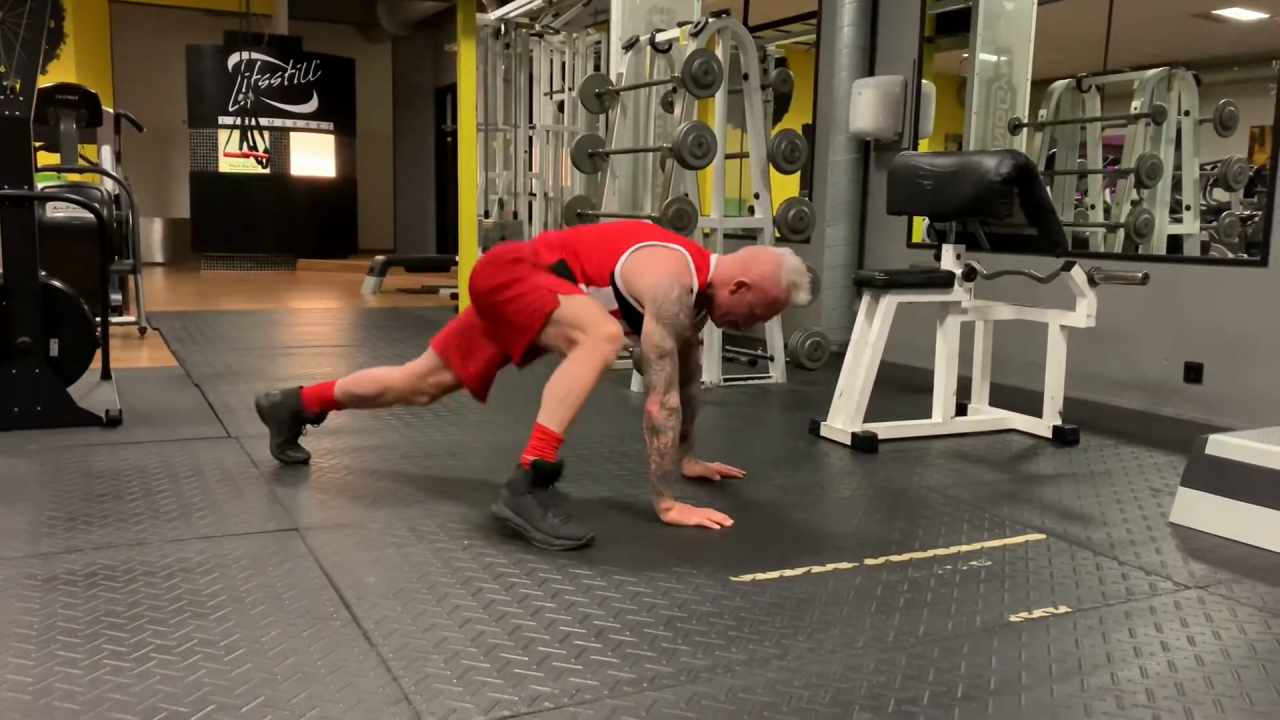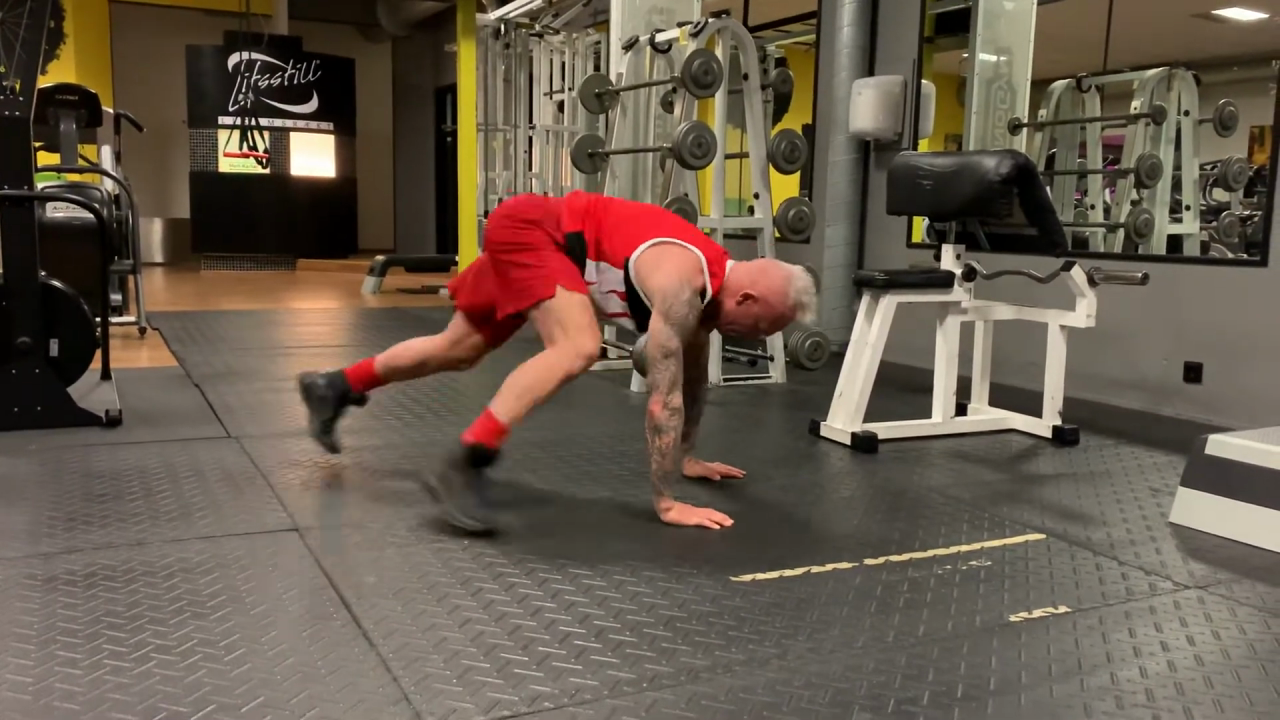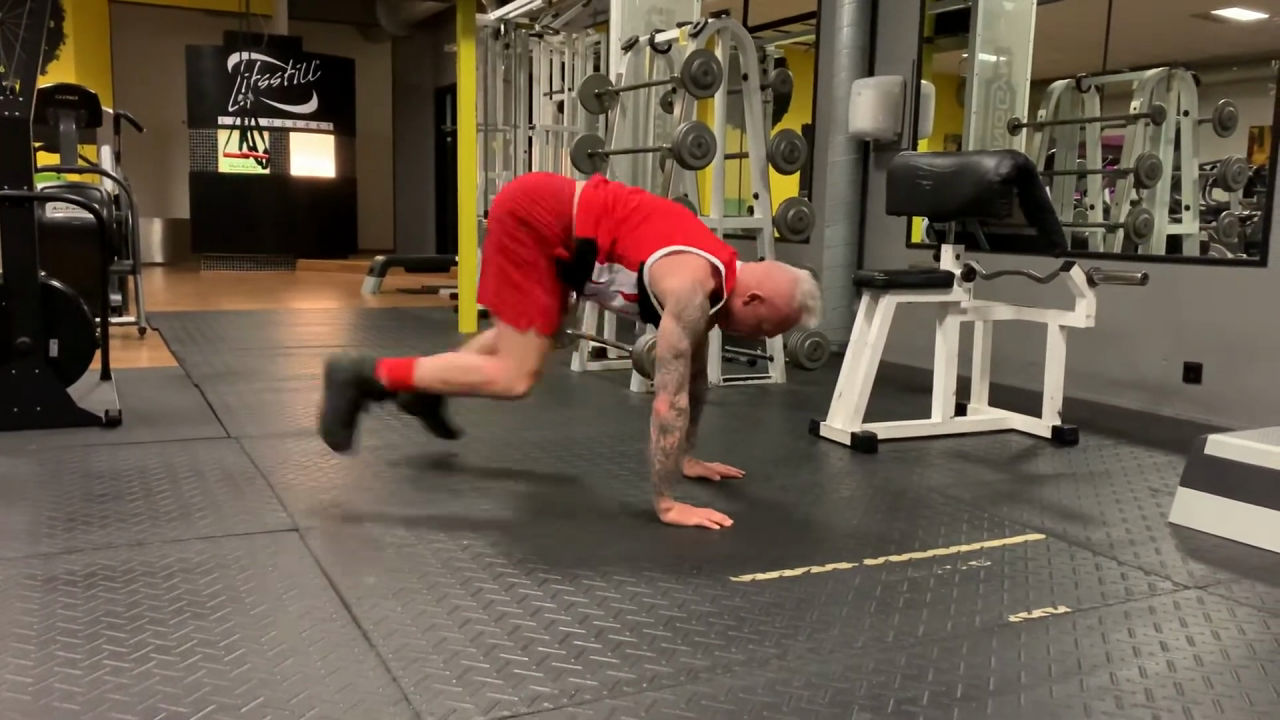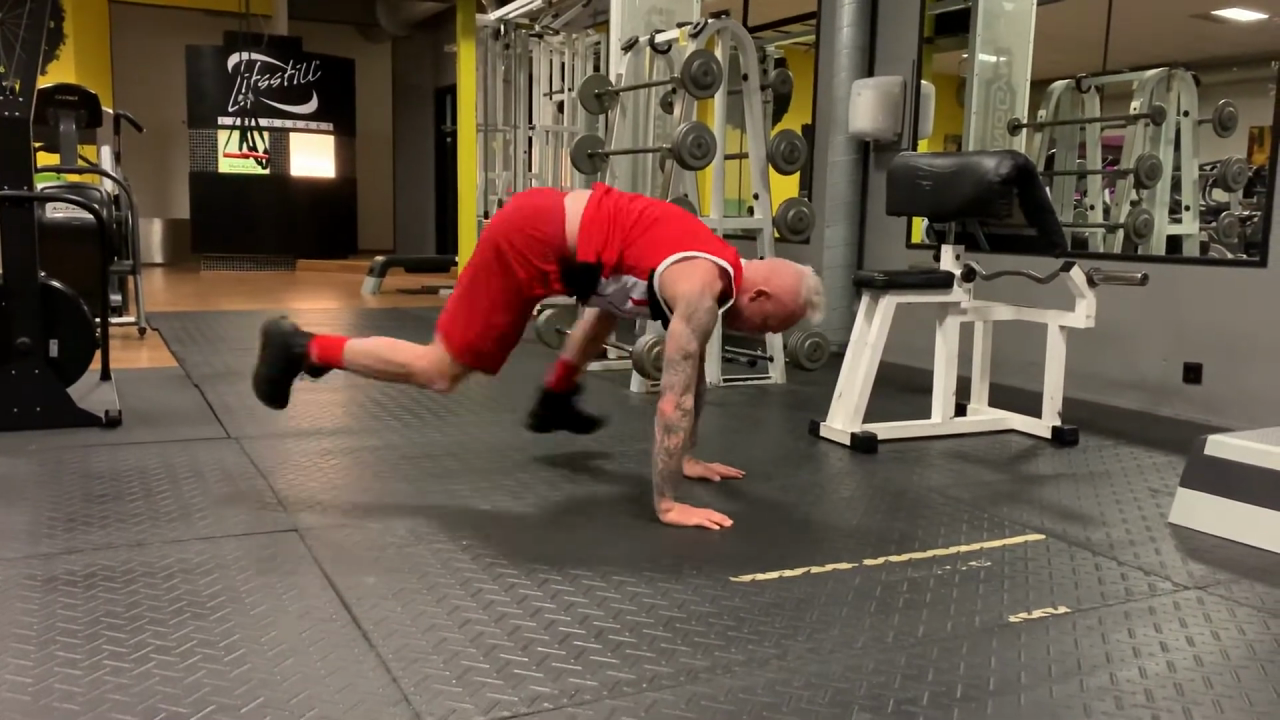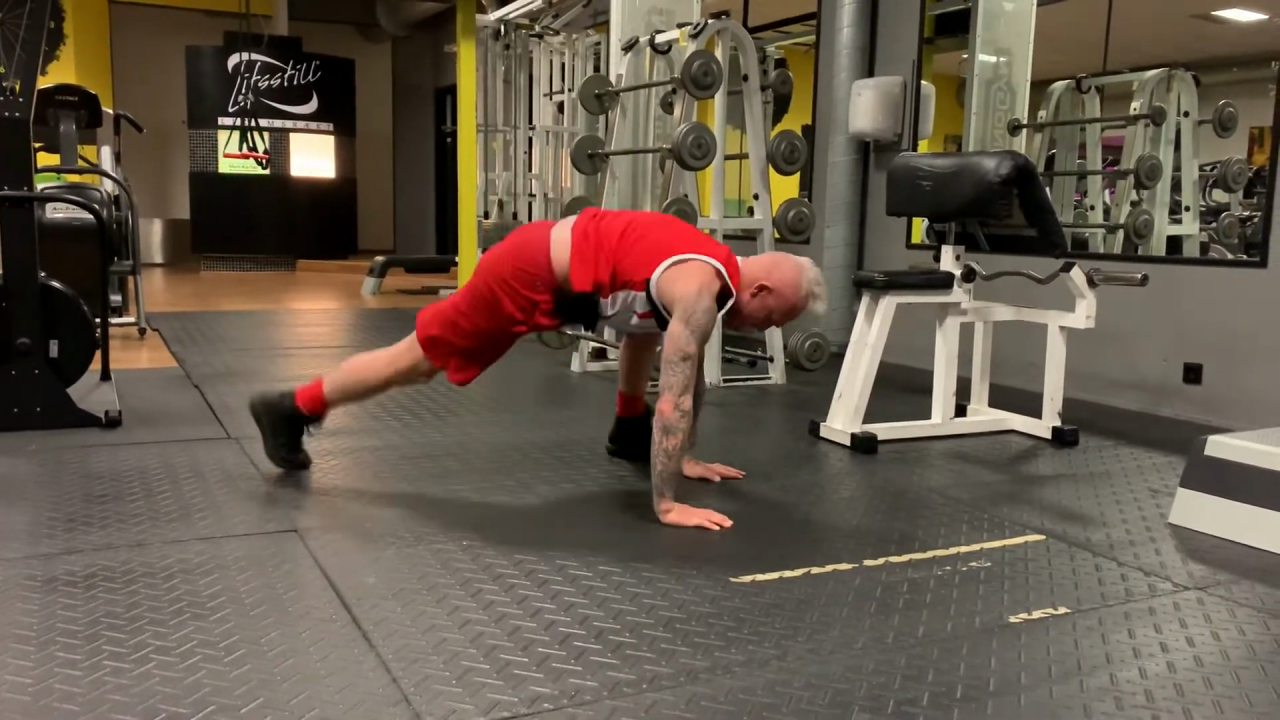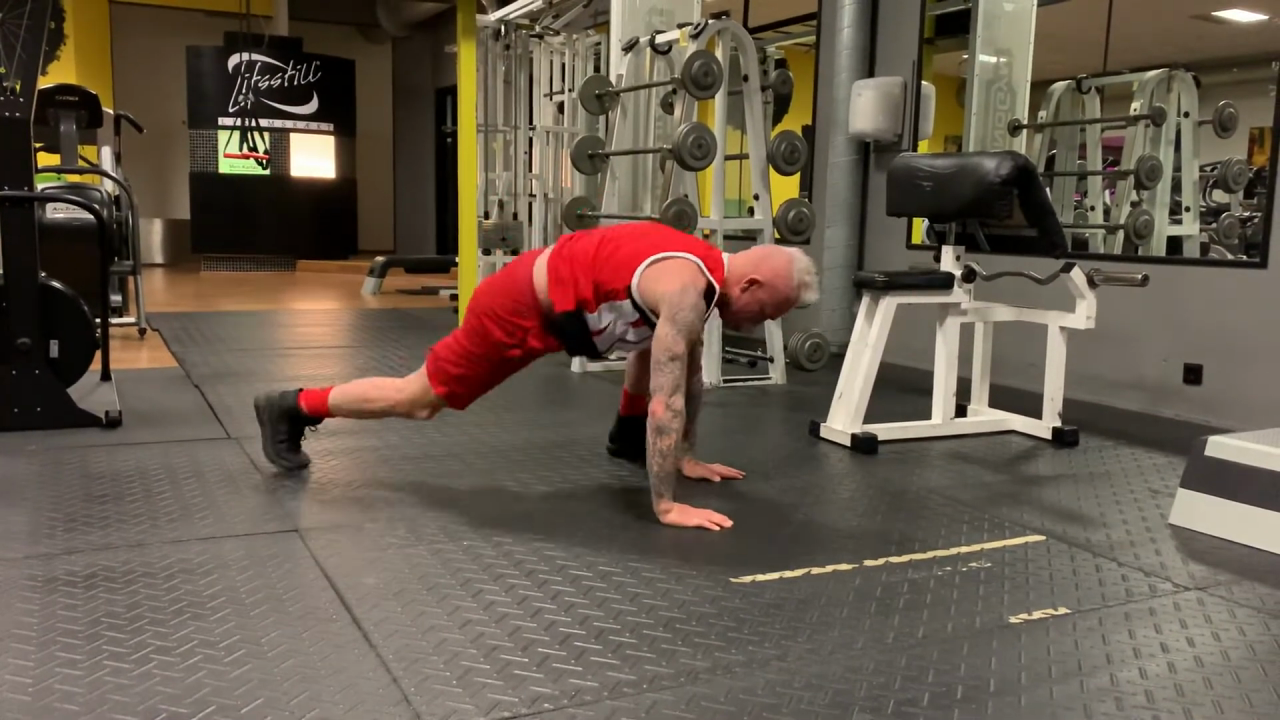
dt=0.1s
person 1, frame 1
left shoulder: (698, 283)
right shoulder: (672, 285)
left elbow: (686, 374)
right elbow: (662, 395)
left wrist: (683, 459)
right wrist: (668, 502)
left hip: (531, 283)
right hip: (509, 275)
left knee: (421, 385)
right knee: (601, 343)
left ankle: (293, 407)
right ankle: (528, 485)
person 1, frame 2
left shoulder: (709, 283)
right shoulder: (681, 284)
left elbow: (694, 374)
right elbow: (664, 396)
left wrist: (687, 457)
right wrist: (668, 501)
left hip: (547, 238)
right hip: (527, 227)
left knee: (458, 350)
right knee: (577, 349)
left ankle: (338, 387)
right ankle: (465, 466)
person 1, frame 3
left shoulder: (714, 279)
right shoulder: (698, 285)
left elbow: (693, 370)
right elbow: (671, 395)
left wrist: (686, 457)
right wrist: (669, 501)
left hip: (554, 206)
right hip: (536, 215)
left knee: (531, 331)
right knee: (516, 376)
left ankle: (422, 386)
right ankle: (363, 377)
person 1, frame 4
left shoulder: (713, 274)
right shoulder: (704, 288)
left elbow: (686, 379)
right elbow: (676, 396)
left wrist: (685, 459)
right wrist: (668, 503)
left hip: (551, 216)
right hip: (530, 238)
left knee: (608, 307)
right knee: (440, 370)
left ankle: (554, 401)
right ankle: (301, 349)
person 1, frame 5
left shoulder: (714, 269)
right shoulder: (703, 288)
left elbow: (691, 373)
right elbow: (675, 396)
left wrist: (687, 456)
right wrist: (667, 504)
left hip: (553, 249)
right hip: (527, 277)
left knee: (661, 324)
right knee: (416, 361)
left ankle: (629, 431)
right ankle: (288, 408)
person 1, frame 6
left shoulder: (702, 271)
right shoulder: (686, 287)
left elbow: (686, 373)
right elbow: (667, 396)
left wrist: (686, 458)
right wrist: (667, 504)
left hip: (551, 281)
right hip: (518, 310)
left knee: (660, 328)
right knee: (418, 399)
left ankle: (628, 433)
right ankle: (291, 408)
